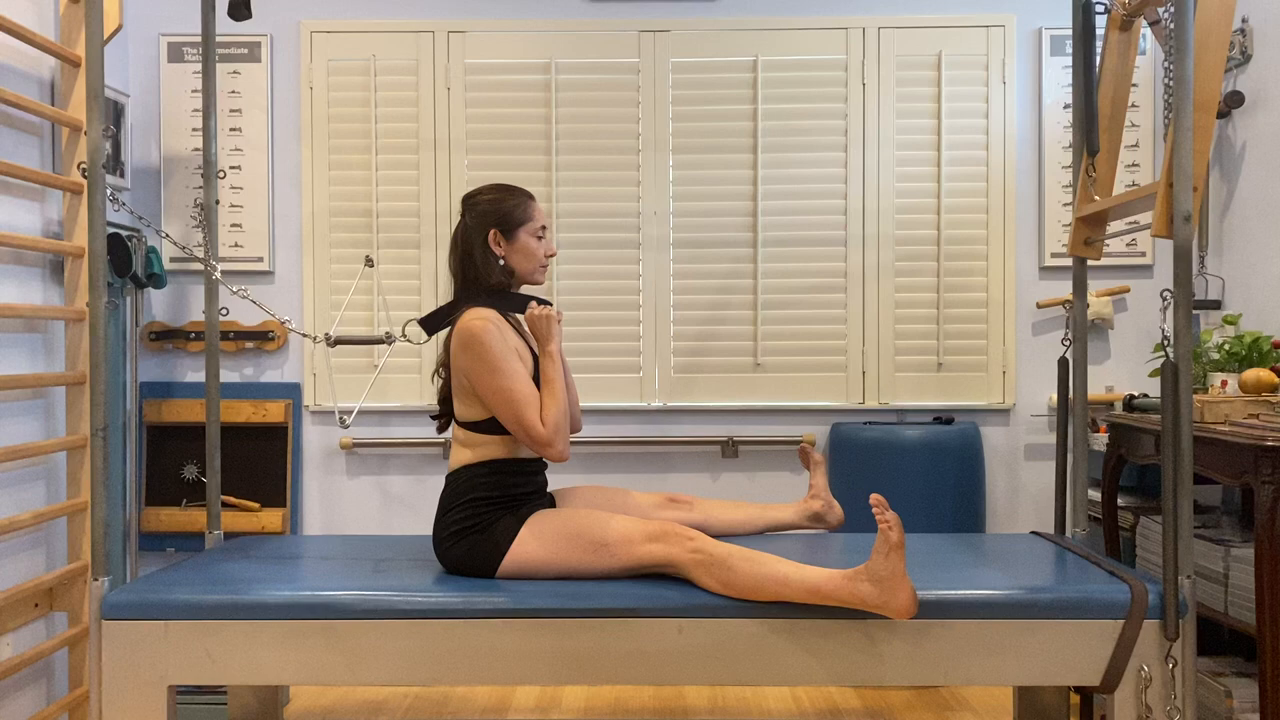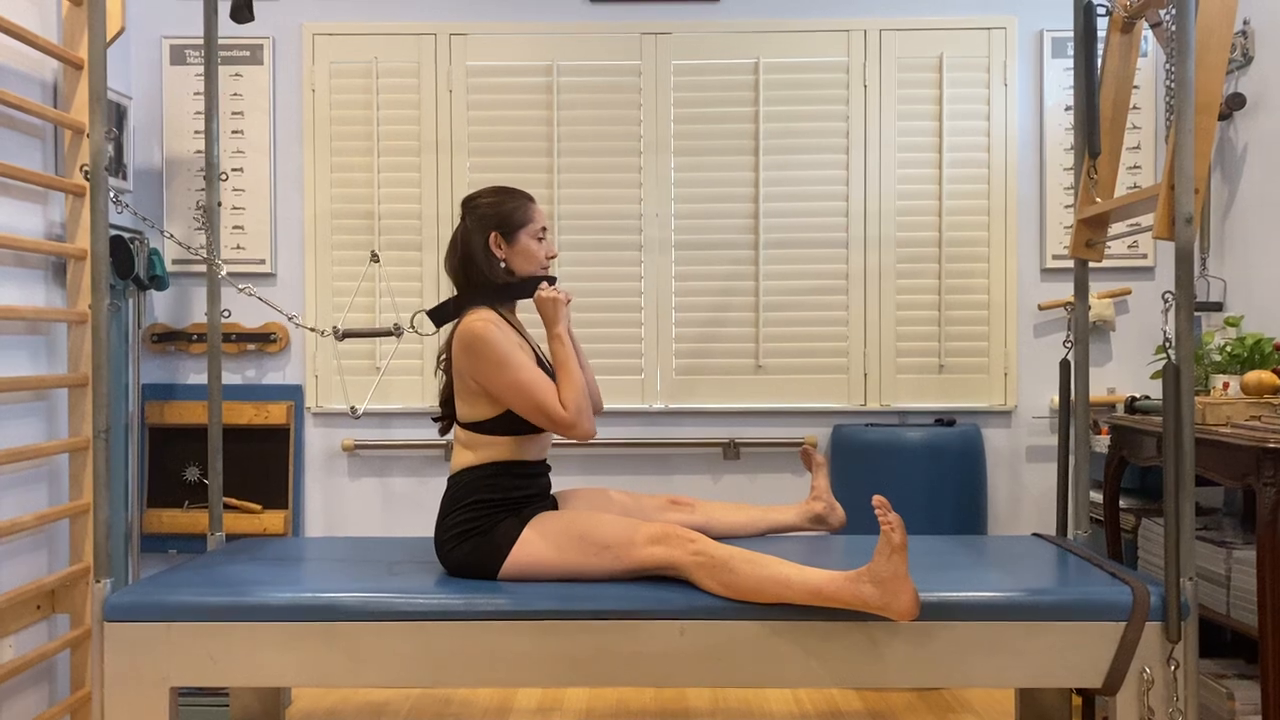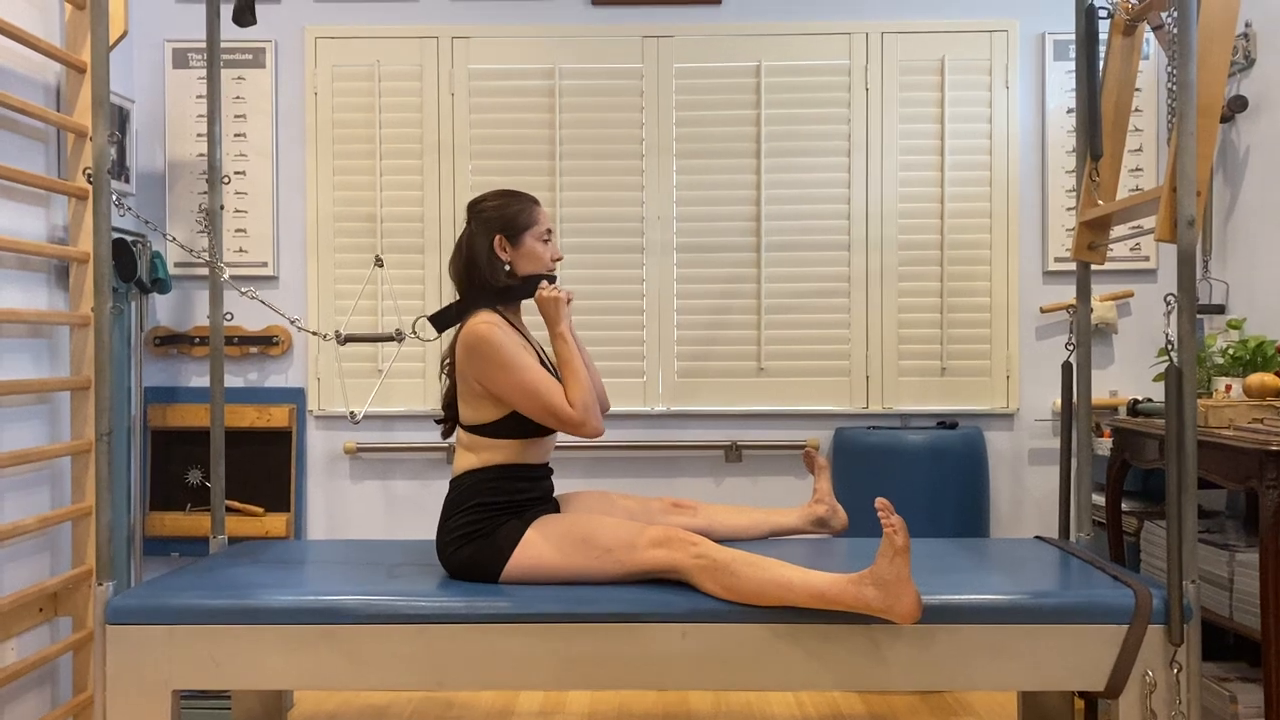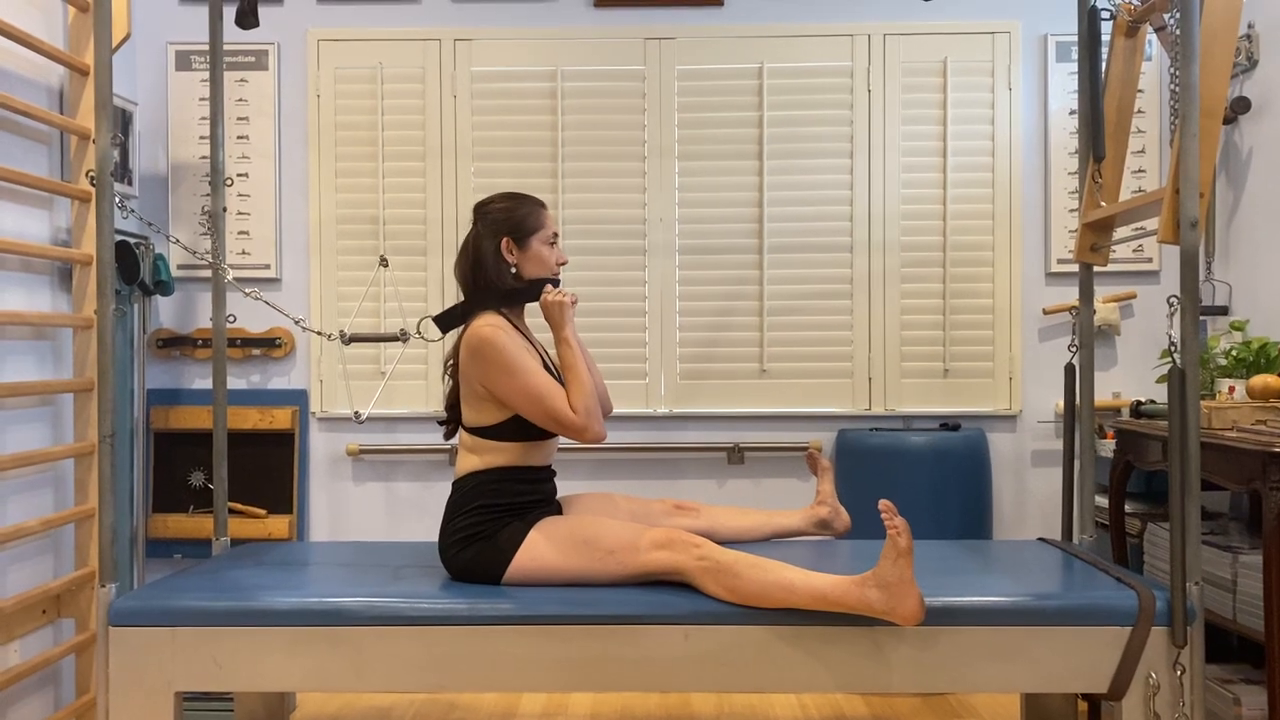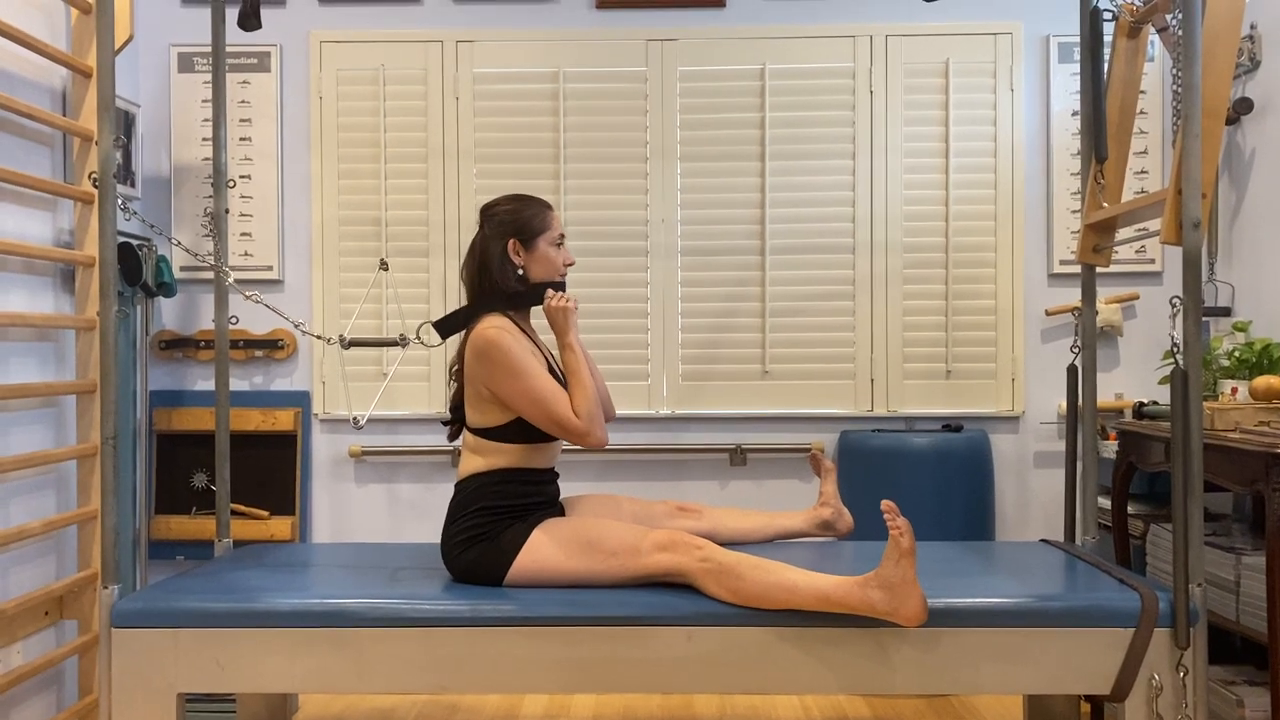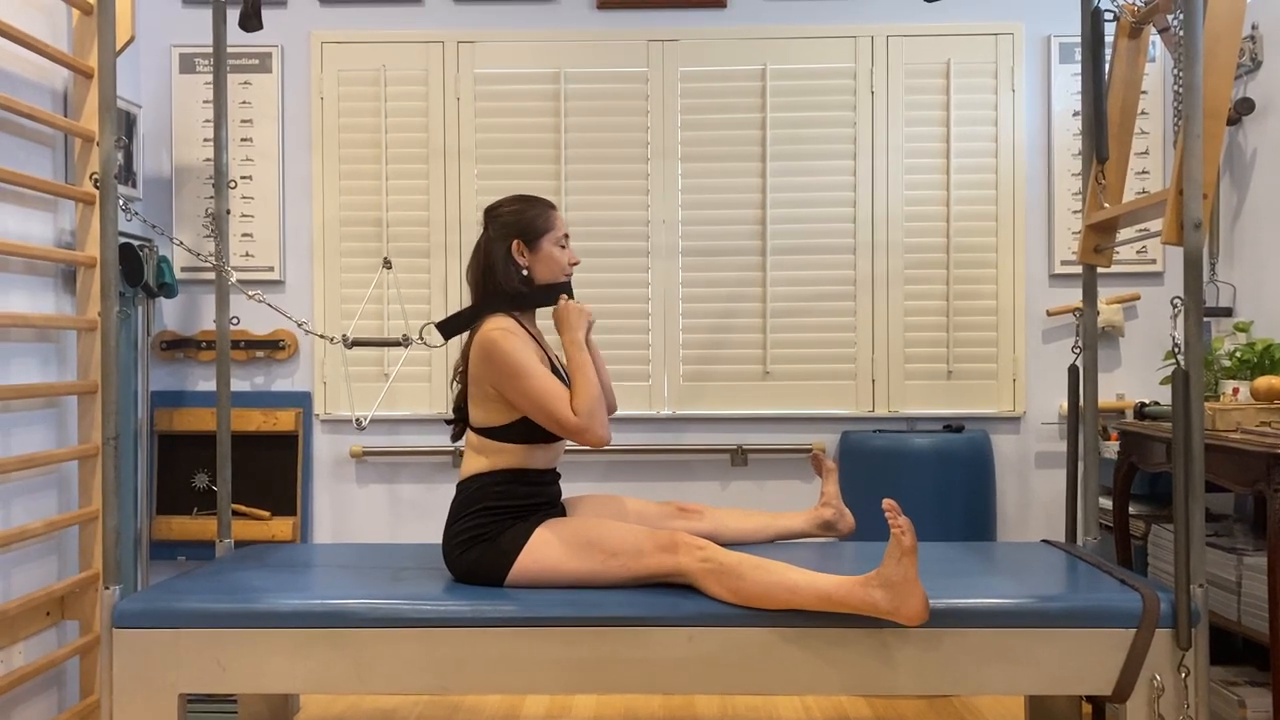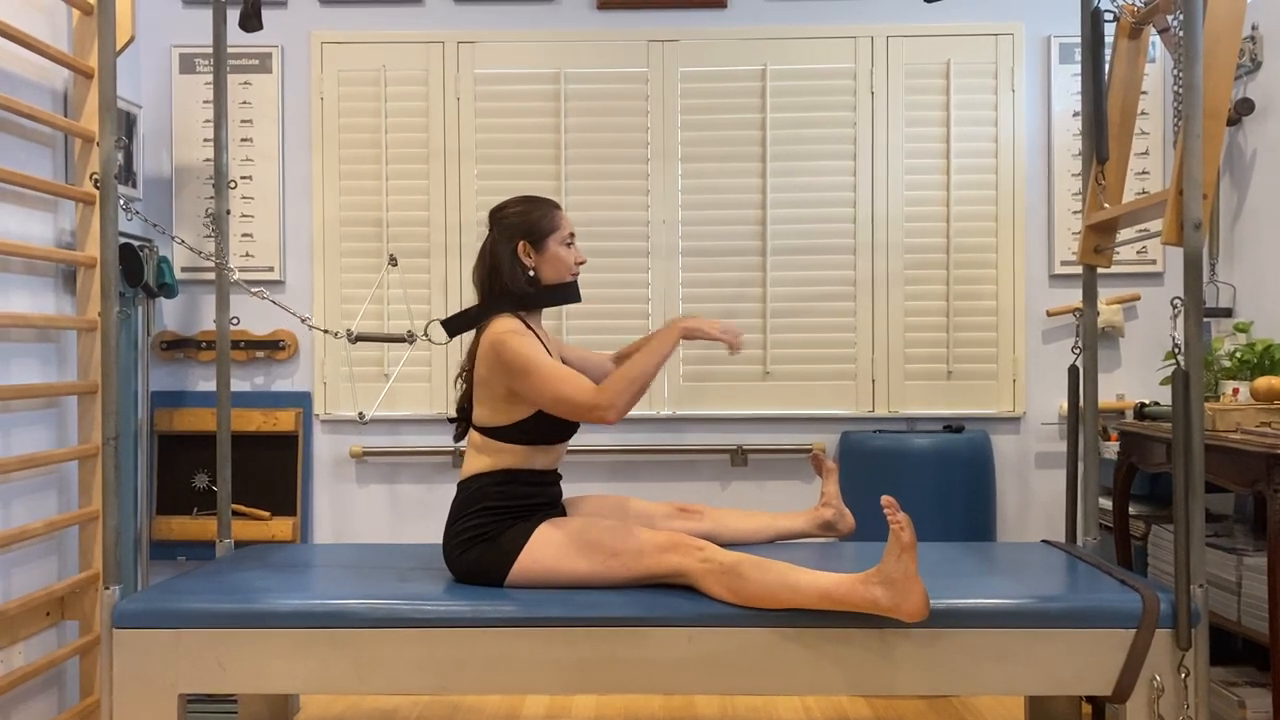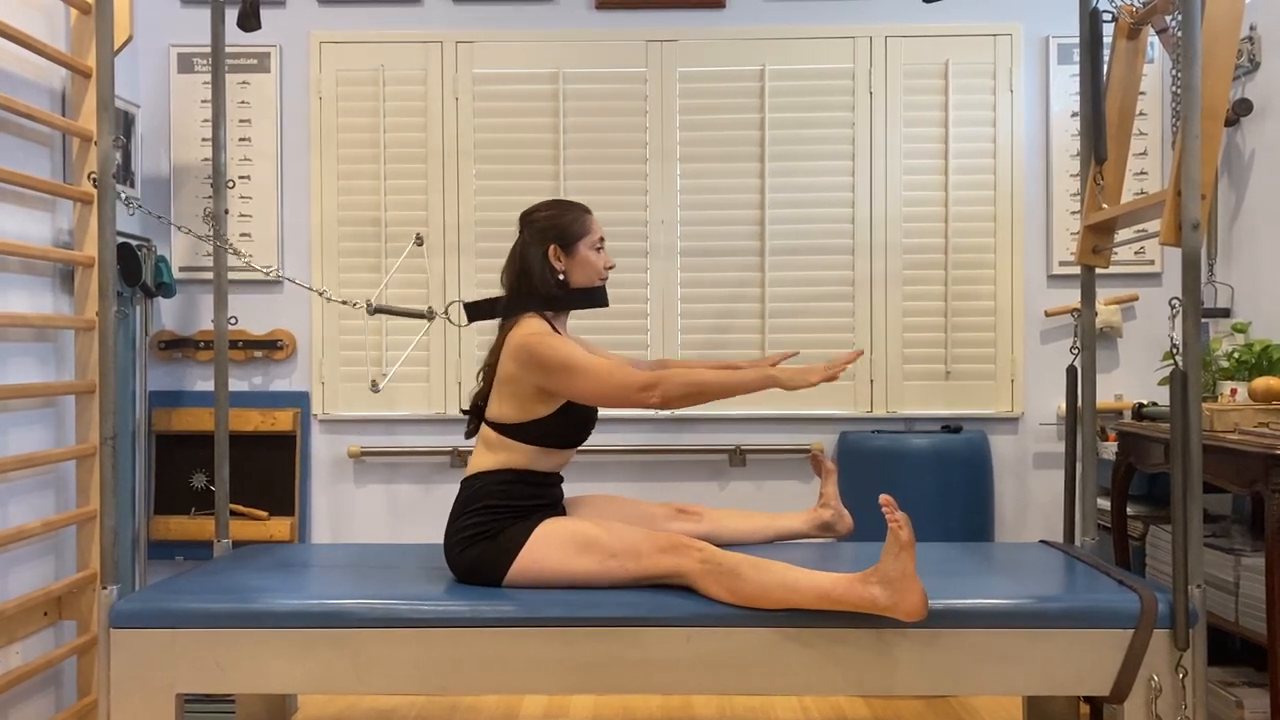
dt=0.4s
person 1, frame 1
left shoulder: (500, 322)
right shoulder: (479, 329)
left elbow: (570, 421)
right elbow: (553, 442)
left wrist: (547, 344)
right wrist: (549, 347)
left hip: (521, 506)
right hip: (483, 526)
left knee: (671, 506)
right knee: (672, 543)
left ankle: (809, 511)
person 1, frame 2
left shoulder: (501, 323)
right shoulder: (481, 331)
left elbow: (591, 405)
right elbow: (577, 423)
left wrist: (562, 328)
right wrist: (556, 331)
left hip: (524, 507)
right hip: (486, 529)
left knee: (673, 508)
right knee: (675, 547)
left ankle: (808, 512)
person 1, frame 3
left shoulder: (507, 324)
right shoulder: (485, 333)
left elbow: (598, 406)
right elbow: (585, 421)
left wrist: (564, 326)
right wrist: (558, 328)
left hip: (526, 510)
right hip: (488, 532)
left knee: (675, 511)
right knee: (677, 549)
left ankle: (812, 515)
person 1, frame 4
left shoulder: (511, 328)
right shoulder: (489, 336)
left elbow: (601, 408)
right elbow: (587, 427)
left wrist: (567, 331)
right wrist: (564, 333)
left hip: (530, 511)
right hip: (491, 534)
left knee: (676, 513)
right knee: (680, 551)
left ankle: (814, 517)
person 1, frame 5
left shoulder: (516, 329)
right shoulder: (495, 337)
left elbow: (604, 413)
right elbow: (589, 431)
left wrist: (568, 337)
right wrist: (567, 339)
left hip: (530, 514)
right hip: (492, 535)
left knee: (679, 515)
right knee: (683, 552)
left ankle: (818, 518)
person 1, frame 6
left shoulder: (519, 330)
right shoulder: (499, 337)
left elbow: (603, 408)
right elbow: (592, 430)
left wrist: (583, 340)
right wrist: (574, 340)
left hip: (533, 512)
right hip: (494, 535)
left knee: (681, 516)
right knee: (685, 555)
left ankle: (818, 518)
person 1, frame 7
left shoulder: (525, 331)
right shoulder: (506, 339)
left elbow: (609, 367)
right elbow: (605, 404)
left wrist: (667, 336)
right wrist: (672, 334)
left hip: (533, 513)
right hip: (494, 535)
left knee: (683, 517)
right knee: (684, 554)
left ankle: (817, 518)
person 1, frame 8
left shoulder: (547, 334)
right shoulder: (533, 342)
left elbow: (646, 372)
right elbow: (655, 391)
left wrist: (749, 368)
right wrist: (773, 376)
left hip: (532, 513)
right hip: (494, 534)
left knee: (682, 518)
right knee: (683, 557)
left ankle: (815, 519)
right ankle: (873, 594)
